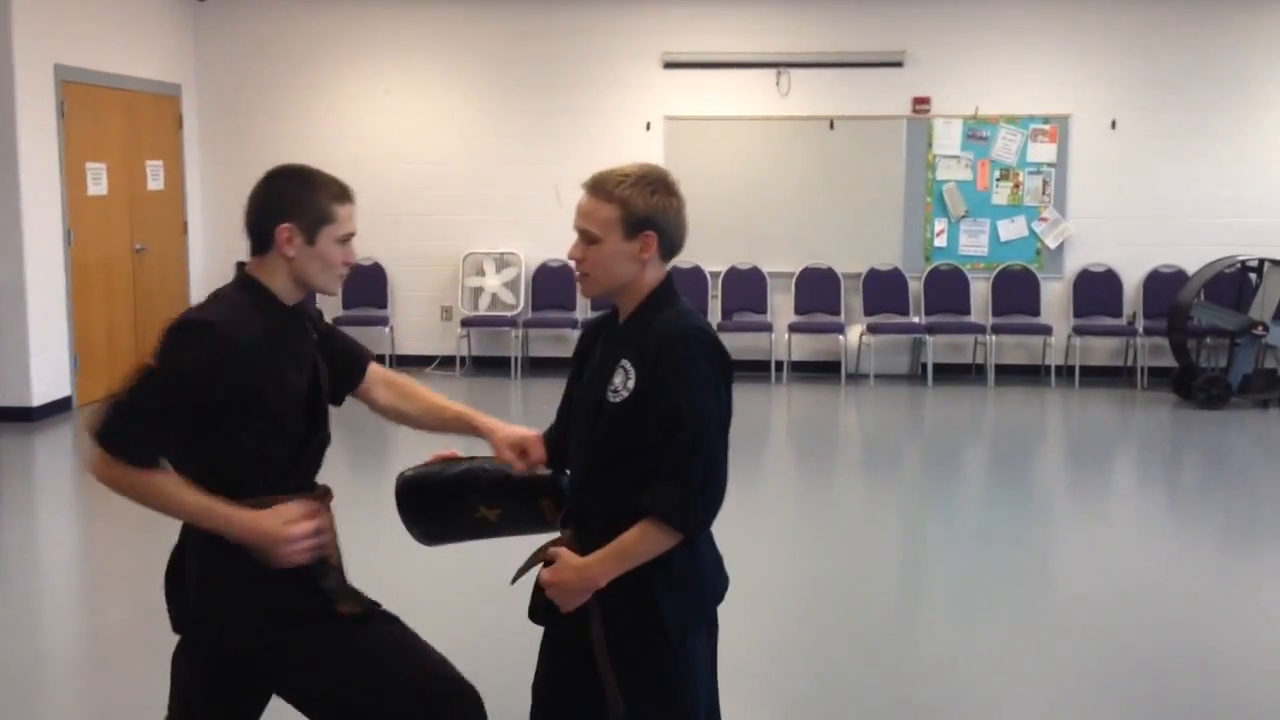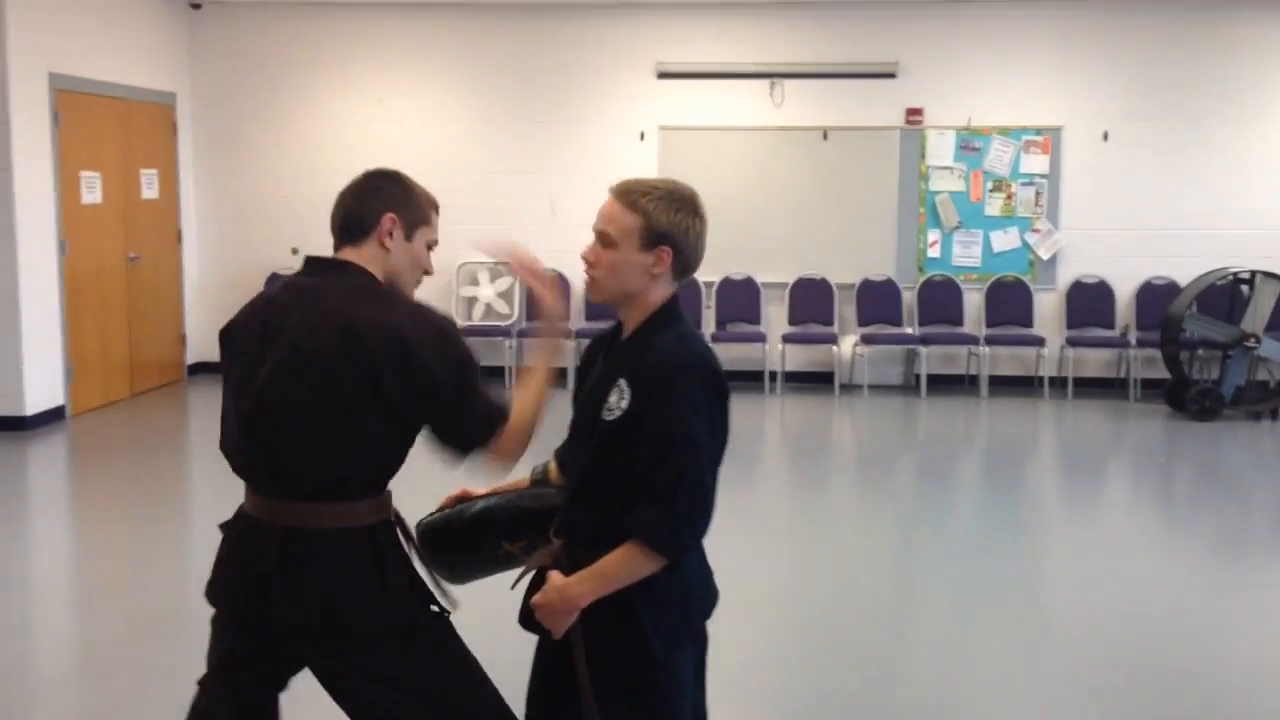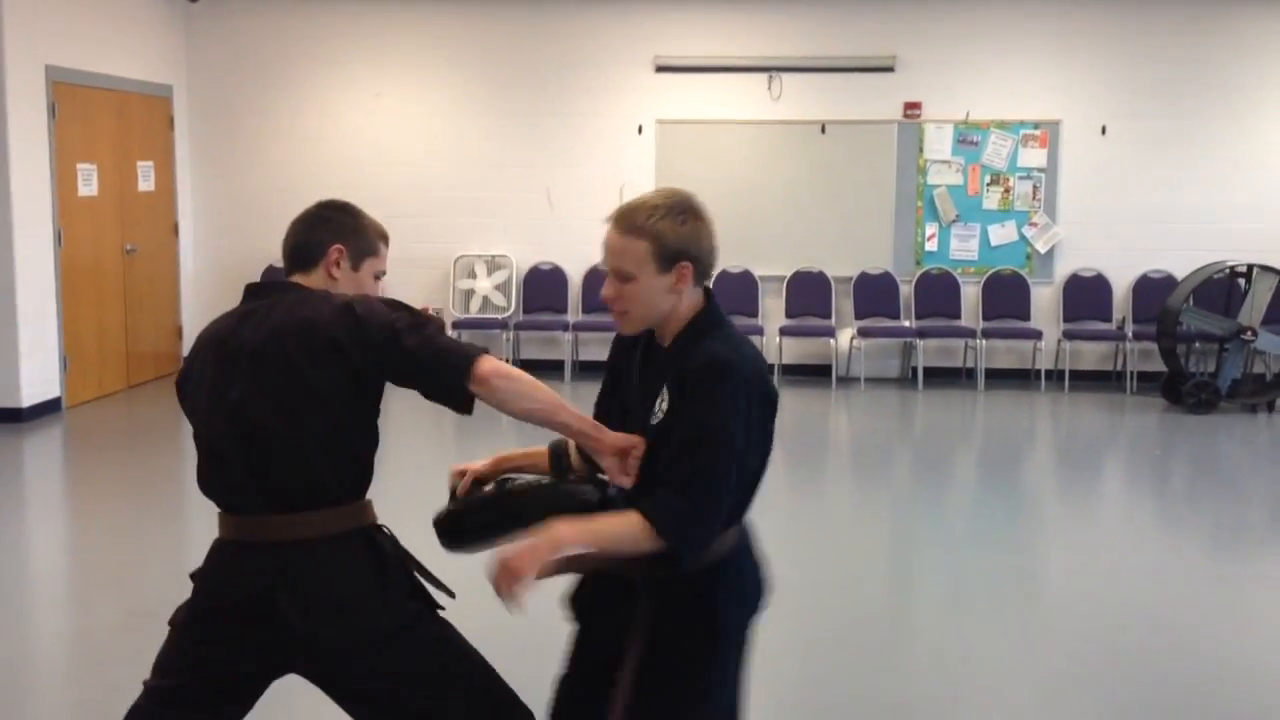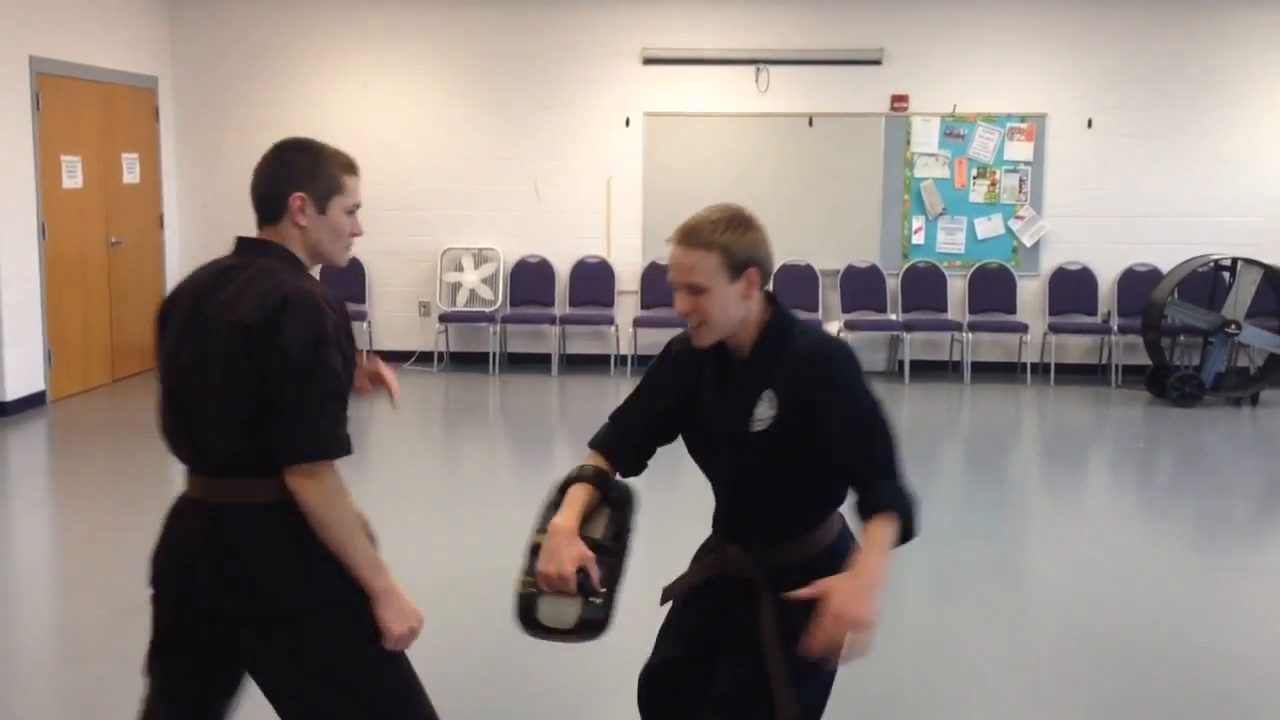
dt=0.7s
person 1, frame 1
left shoulder: (287, 318)
right shoulder: (214, 340)
left elbow: (376, 384)
right elbow: (116, 460)
left wrist: (484, 425)
right wrist: (248, 528)
right hip: (259, 581)
person 1, frame 2
left shoulder: (259, 313)
right shoulder: (401, 329)
right elbow: (503, 445)
right wrist: (551, 338)
left hip: (256, 557)
right hip: (344, 573)
person 1, frame 3
left shoulder: (213, 342)
right shoulder: (352, 324)
right elbow: (486, 377)
right wrist: (596, 436)
left hip: (238, 578)
right hip: (341, 582)
person 1, frame 4
left shoulder: (194, 292)
right shoulder: (302, 307)
right elbow: (311, 474)
left wrist: (337, 371)
right wrist: (383, 589)
left hip: (195, 544)
right hip: (277, 557)
person 2, frame 1
left shoulder: (683, 346)
right shoulder: (602, 334)
left elbow: (688, 499)
left wrist: (594, 572)
left hip: (656, 589)
right hip: (586, 577)
person 2, frame 2
left shoulder: (681, 366)
right shoulder: (609, 348)
left elbow: (675, 523)
left wrist: (579, 591)
right wrist: (498, 494)
left hip: (644, 606)
right hip: (582, 592)
person 2, frame 3
left shoulder: (725, 371)
right shoulder: (635, 346)
left elbow: (684, 517)
right elbow: (599, 449)
left wrist: (558, 538)
right wrist: (501, 462)
left hip: (696, 590)
right hip: (633, 581)
person 2, frame 4
left shoulder: (821, 365)
right shoulder: (691, 358)
left elbow: (883, 490)
right elbow: (619, 443)
left wrist: (864, 579)
right wrist: (565, 523)
left hip: (804, 580)
right hip: (730, 565)
